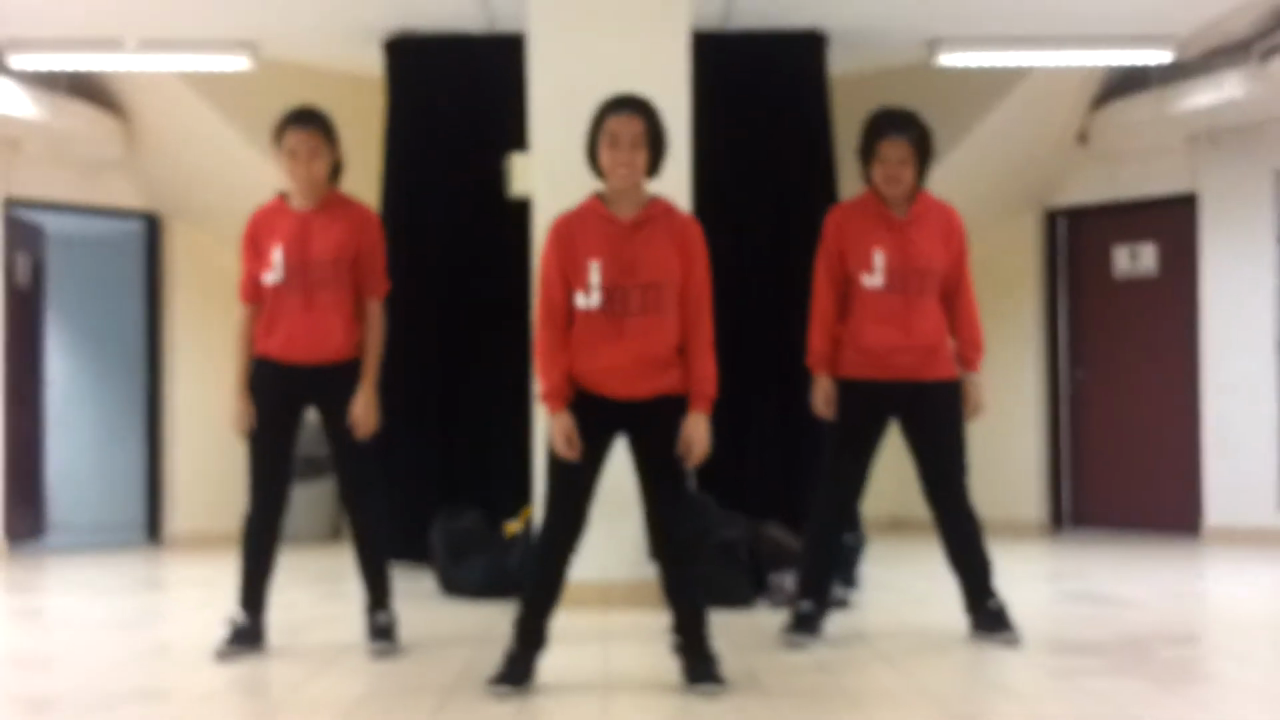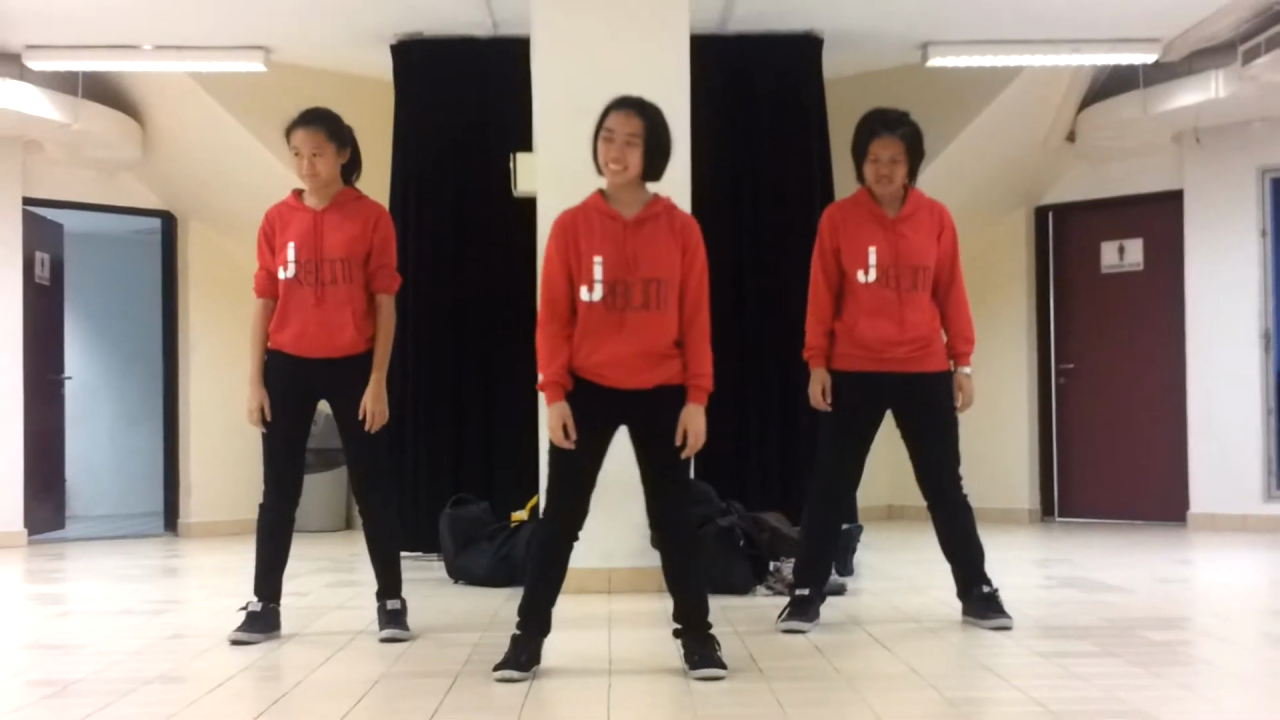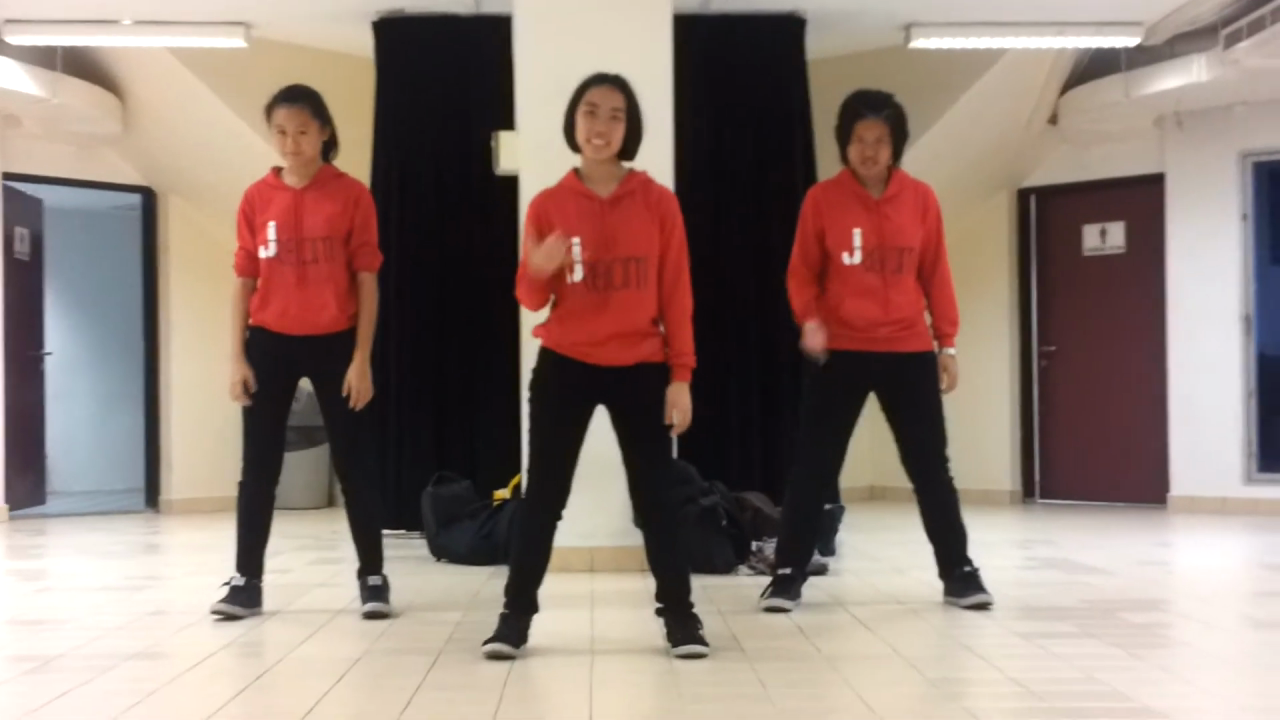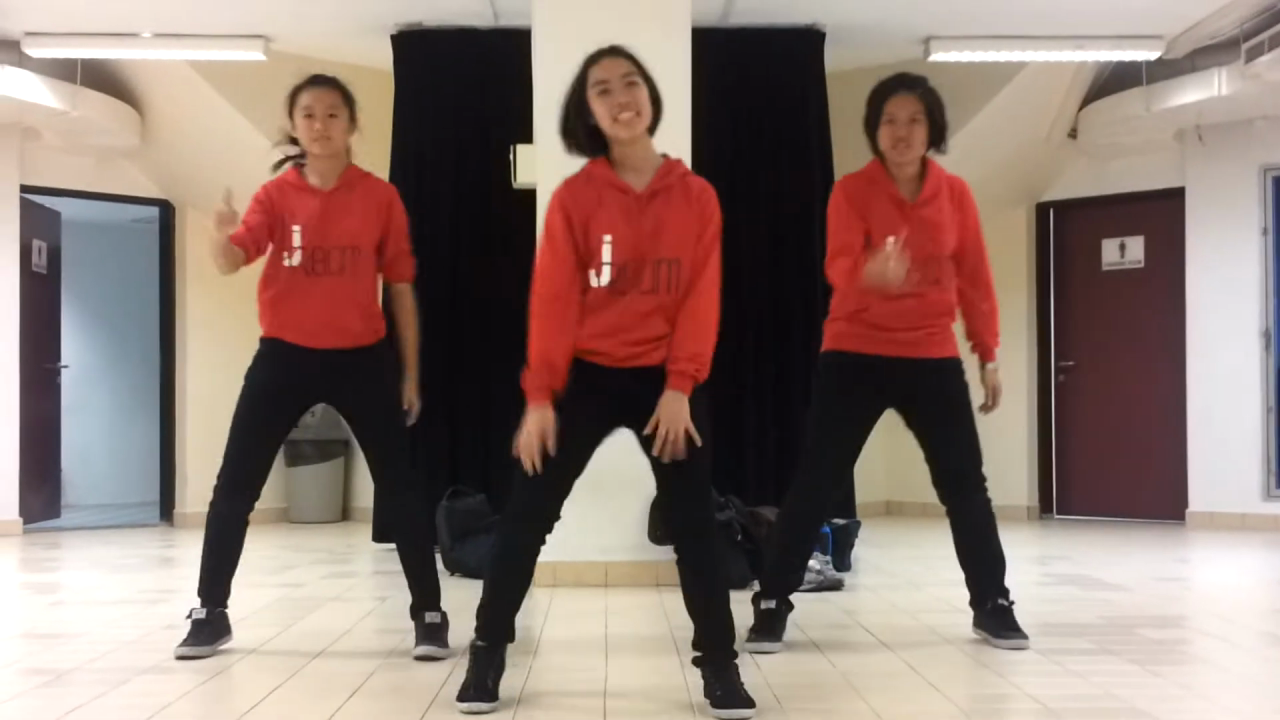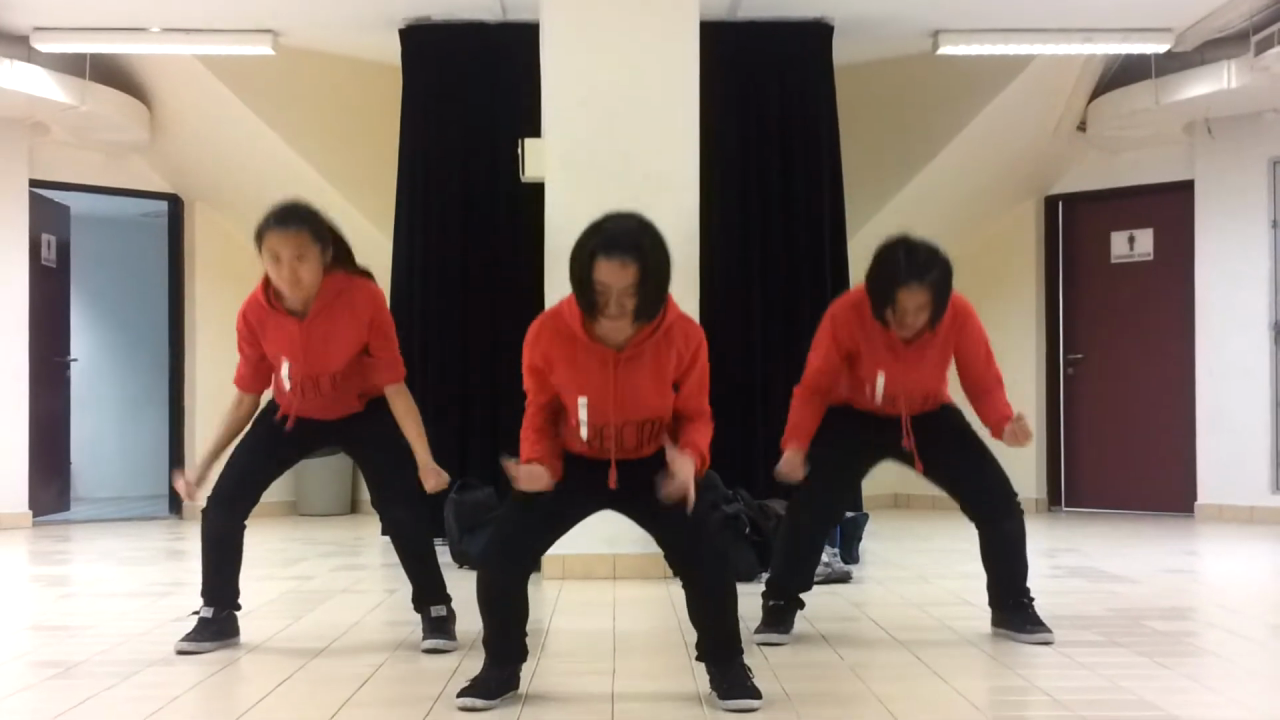
dt=1s
person 1, frame 1
left shoulder: (681, 230)
right shoulder: (569, 229)
left elbow: (699, 323)
right elbow: (552, 323)
left wrist: (700, 405)
right wrist: (556, 403)
left hip: (662, 402)
right hip: (587, 401)
left knee: (674, 530)
right knee: (559, 527)
left ankle: (695, 648)
right ankle: (524, 650)
person 1, frame 2
left shoulder: (681, 228)
right shoulder: (571, 225)
left elbow: (695, 318)
right elbow: (554, 316)
left wrist: (697, 397)
right wrist: (555, 393)
left hip: (663, 392)
right hip: (588, 391)
left knee: (673, 516)
right knee: (561, 515)
left ankle: (696, 635)
right ankle: (528, 637)
person 1, frame 3
left shoulder: (658, 202)
right shoulder: (548, 205)
left elbow: (676, 294)
right elbow: (531, 297)
left wrist: (681, 374)
right wrist: (537, 271)
left hip: (641, 369)
right hip: (564, 366)
left knee: (655, 494)
right knee: (544, 492)
left ankle: (679, 613)
right ankle: (516, 613)
person 1, frame 4
left shoulder: (696, 194)
right shoulder: (573, 196)
left elbow: (702, 299)
right elbow: (555, 298)
left wrist: (682, 385)
right wrist: (540, 397)
left hip: (665, 379)
right hip: (584, 373)
left knee: (695, 520)
right knee: (528, 510)
left ankle: (719, 665)
right ankle: (488, 652)
person 1, frame 5
left shoulder: (682, 335)
right shoulder: (549, 331)
left elbow: (695, 419)
right elbow: (539, 419)
left wrist: (687, 457)
right wrist: (536, 463)
left hip: (650, 465)
right hip: (572, 465)
left knee: (705, 557)
right knee: (500, 559)
left ankle: (726, 665)
right ankle: (502, 666)
person 2, frame 1
left shoulder: (359, 220)
right shoulder: (262, 223)
left elbow: (373, 308)
right elbow: (251, 309)
left wrist: (368, 386)
right wrist: (241, 388)
left hip: (340, 371)
right hip: (275, 372)
left knee: (359, 494)
right knee: (265, 499)
left ankle: (380, 613)
right ankle: (249, 619)
person 2, frame 2
left shoulder: (371, 218)
right shoulder: (276, 219)
left elbow: (384, 303)
right elbow: (265, 304)
left wrist: (378, 381)
right wrist: (255, 380)
left hip: (351, 365)
right hip: (288, 366)
left knee: (369, 485)
right knee: (278, 489)
left ankle: (391, 602)
right ankle: (264, 606)
person 2, frame 3
left shoulder: (351, 195)
right shoulder: (256, 198)
left elbow: (367, 281)
right elbow: (244, 282)
left wrist: (362, 359)
right wrist: (237, 356)
left hip: (334, 343)
right hip: (269, 344)
left knee: (350, 464)
right knee: (258, 467)
left ankle: (372, 579)
right ankle: (247, 581)
person 2, frame 4
left shoulder: (380, 197)
right shoulder: (276, 194)
left elbow: (401, 289)
right elbow: (229, 260)
left wrist: (411, 373)
right wrist: (222, 233)
left hip: (363, 358)
right hip: (285, 355)
left knee: (402, 486)
right knee: (234, 486)
left ankle: (429, 614)
right ankle: (210, 613)
person 2, frame 5
left shoulder: (362, 298)
right shoulder: (255, 311)
left elbow: (395, 387)
right elbow: (247, 398)
left wrist: (424, 459)
right wrist: (204, 464)
left hip: (365, 413)
right hip: (291, 415)
left knee: (402, 508)
right knee: (222, 506)
left ankle: (436, 611)
right ankle: (218, 614)
person 3, frame 1
left shoulder: (944, 220)
right shoulder: (843, 220)
left elbow: (959, 297)
right elbow: (826, 298)
left wrist: (970, 367)
right wrist: (821, 369)
left hip: (933, 379)
right hip: (858, 379)
left knee: (950, 497)
right knee: (835, 495)
left ankle: (985, 606)
right ankle: (809, 606)
person 3, frame 2
left shoulder: (936, 217)
right shoulder: (838, 218)
left elbow: (950, 291)
right elbow: (822, 294)
left wrist: (962, 361)
right wrist: (817, 362)
left hip: (925, 371)
right hip: (853, 372)
left knee: (944, 486)
right knee: (830, 485)
left ankle: (977, 592)
right ankle: (806, 594)
person 3, frame 3
left shoulder: (921, 198)
right shoulder: (822, 199)
left elbow: (935, 273)
right elbow: (802, 271)
left wrist: (947, 341)
right wrist: (809, 319)
left hip: (909, 351)
right hip: (839, 351)
left knee: (929, 465)
right knee: (814, 464)
left ankle: (958, 571)
right ankle: (788, 573)
person 3, frame 4
left shoulder: (956, 194)
right shoulder: (853, 191)
left elbow: (975, 282)
right elbow: (837, 264)
left wrist: (989, 357)
right wrist: (868, 268)
left hip: (932, 359)
right hip: (854, 355)
left knee: (964, 483)
right knee: (816, 480)
left ankle: (992, 604)
right ankle: (771, 604)
person 3, frame 5
left shoulder: (959, 316)
right shoulder: (848, 313)
left elbow: (982, 385)
right elbow: (812, 391)
left wrist: (1005, 424)
right wrist: (795, 447)
left hip: (929, 417)
right hip: (854, 417)
left knee: (999, 503)
right knee: (813, 502)
left ankle: (1012, 606)
right ankle: (780, 604)
